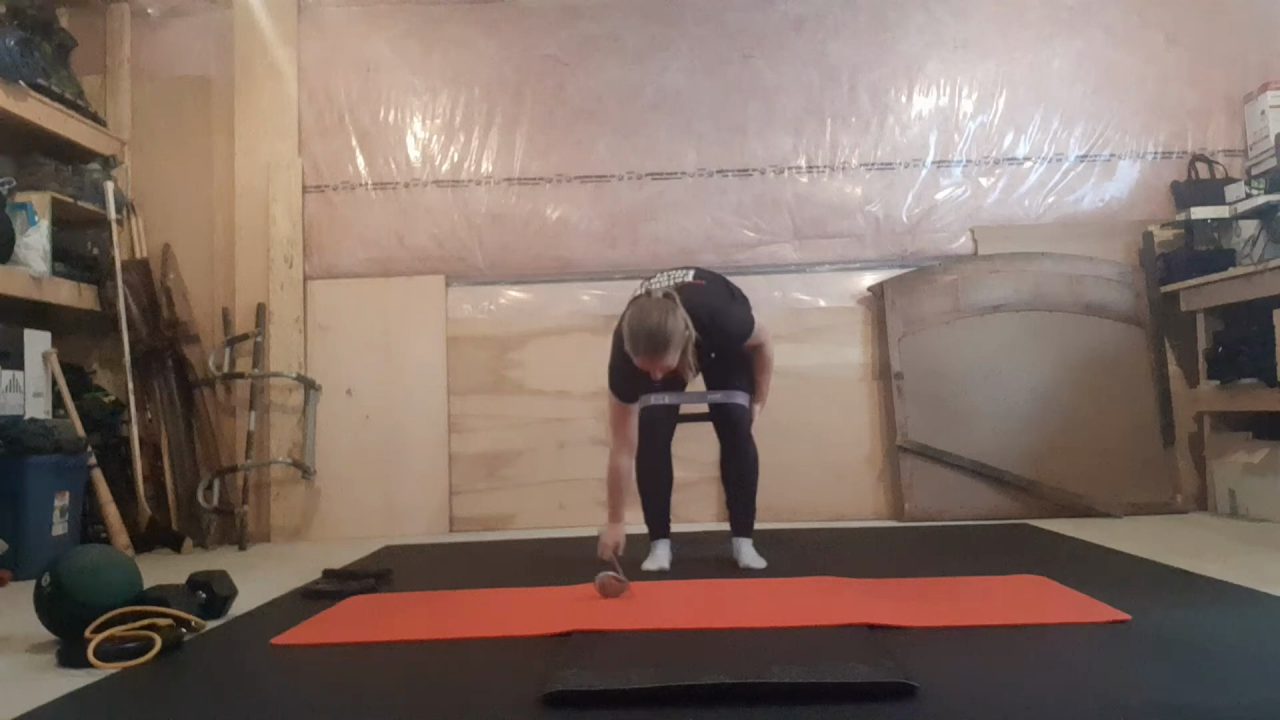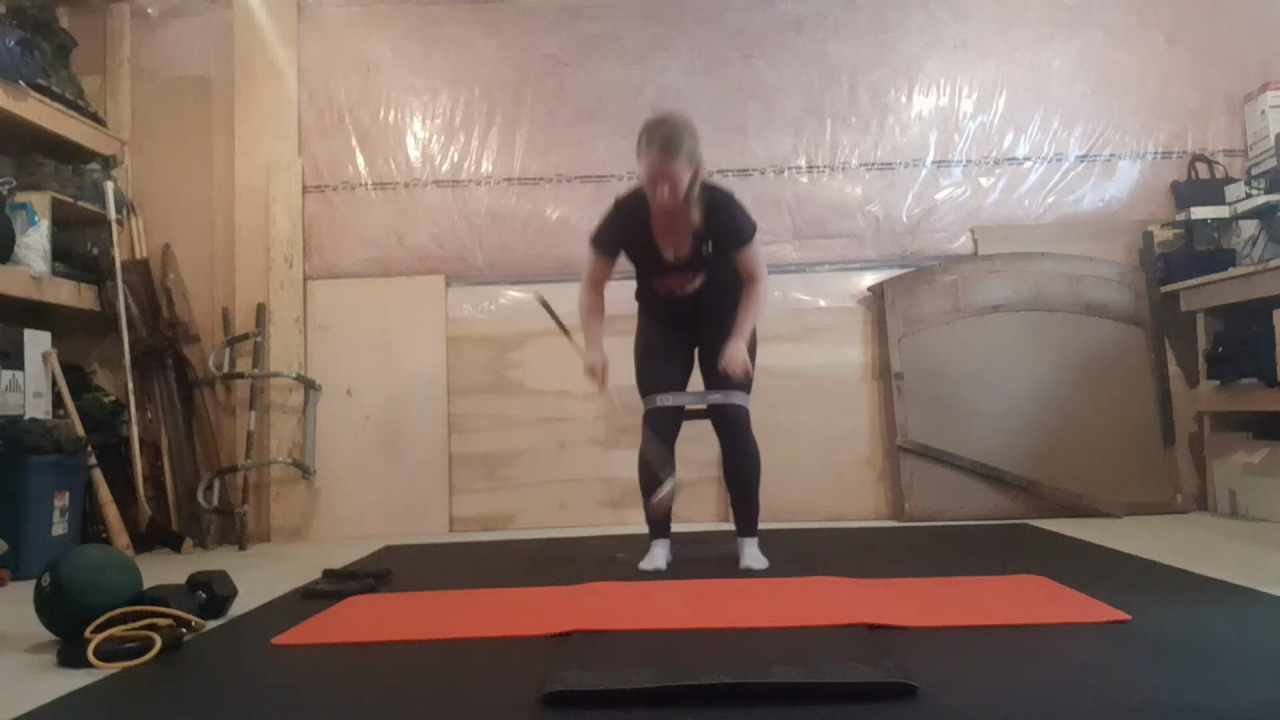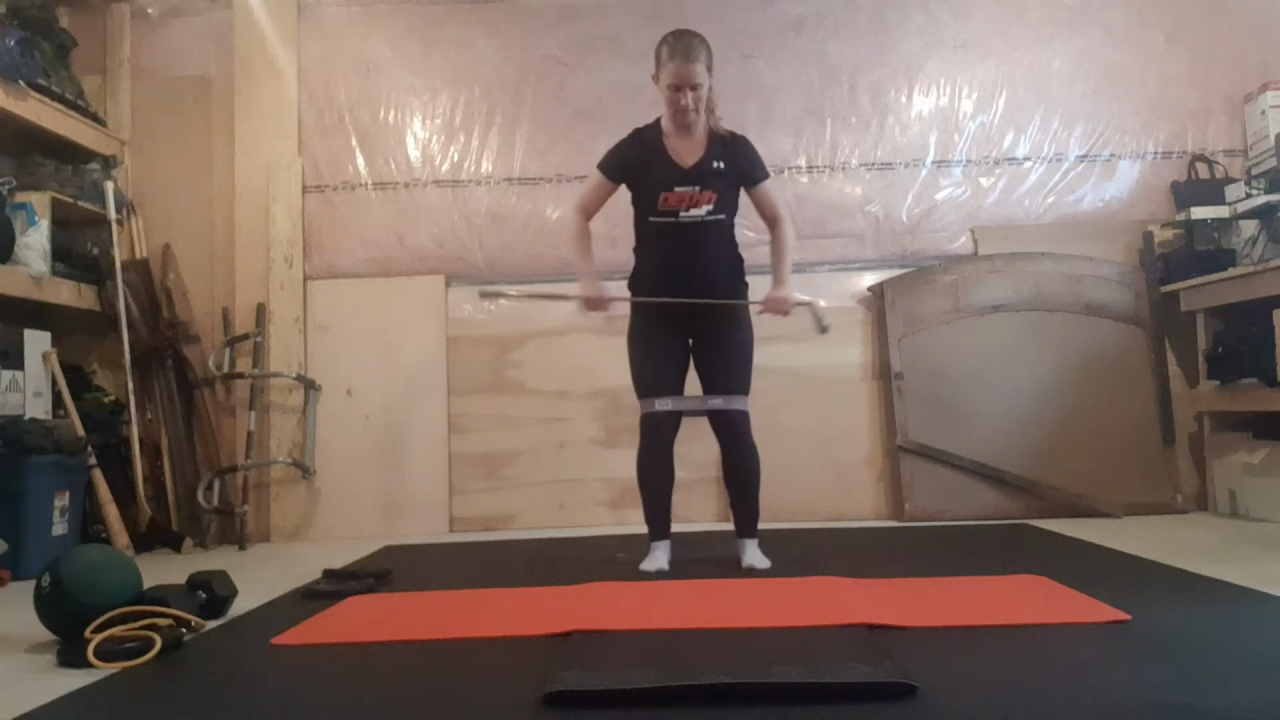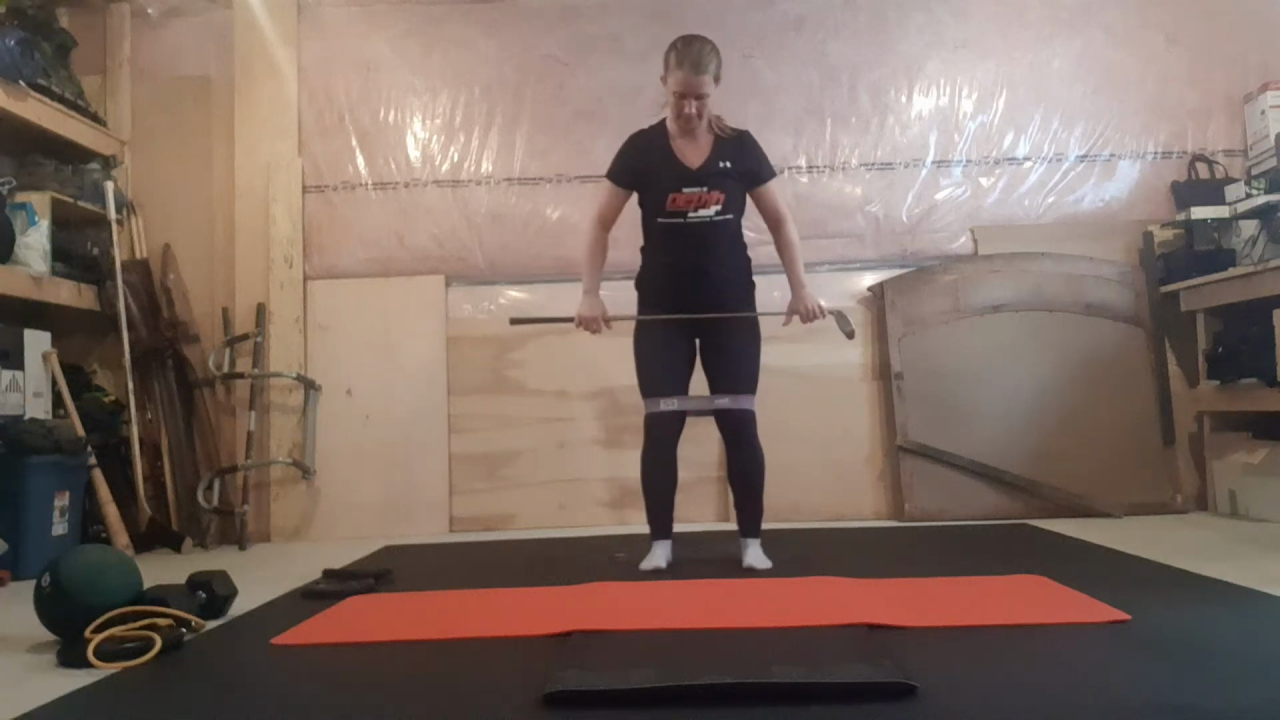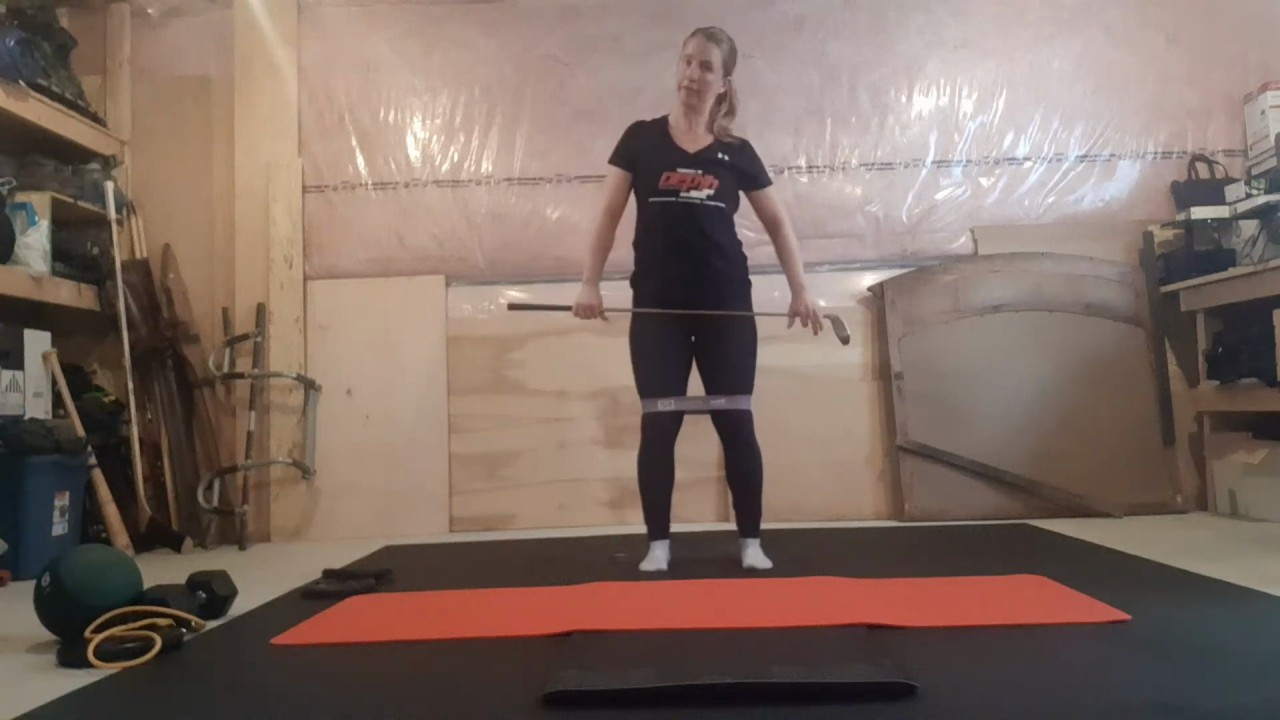
dt=0.4s
person 1, frame 1
left shoulder: (721, 317)
right shoulder: (627, 350)
left elbow: (762, 344)
right elbow: (623, 448)
left wrist: (759, 400)
right wrist: (615, 520)
left hip: (722, 345)
left knee: (735, 424)
right knee: (652, 430)
left ankle: (743, 541)
right ankle: (660, 543)
person 1, frame 2
left shoulder: (723, 210)
right shoulder: (624, 216)
left elbow: (754, 280)
right elbow: (592, 285)
left wrist: (739, 341)
right wrist: (593, 345)
left hip: (722, 322)
right hip: (661, 328)
left knee: (733, 421)
right knee: (659, 425)
left ankle: (748, 541)
right ankle: (659, 542)
person 1, frame 3
left shoulder: (735, 150)
right shoulder: (635, 149)
left elbow: (778, 221)
right elbow: (581, 214)
left wrist: (781, 283)
right wrist: (588, 279)
left hip: (723, 310)
right hip: (655, 313)
left knee: (733, 423)
right knee: (657, 426)
left ankle: (749, 541)
right ankle: (659, 543)
person 1, frame 4
left shoulder: (740, 147)
right shoulder: (641, 149)
left elbow: (779, 220)
right elbow: (601, 225)
left wrist: (800, 289)
right wrist: (590, 295)
left hip: (731, 308)
right hip: (661, 311)
left knee: (739, 424)
right knee: (661, 426)
left ankle: (751, 541)
right ankle: (660, 543)
person 1, frame 5
left shoulder: (737, 152)
right shoulder: (640, 139)
left elbow: (778, 225)
right elbow: (609, 215)
left wrist: (801, 292)
right wrist: (589, 283)
left hip: (727, 306)
right hip: (657, 307)
left knee: (736, 423)
right knee: (659, 425)
left ankle: (750, 541)
right ankle: (658, 544)
